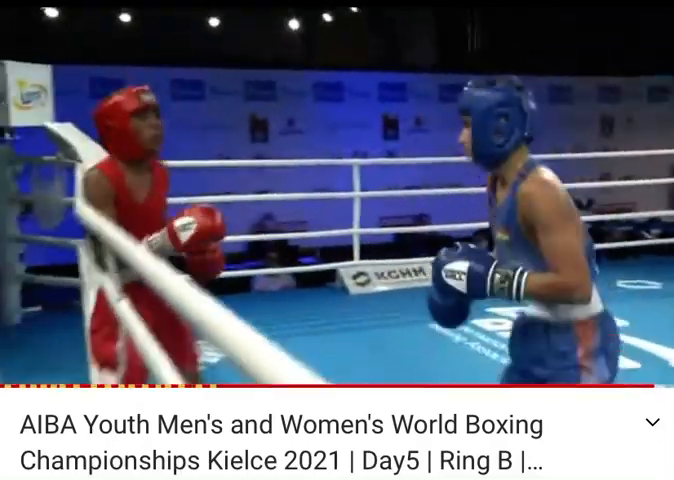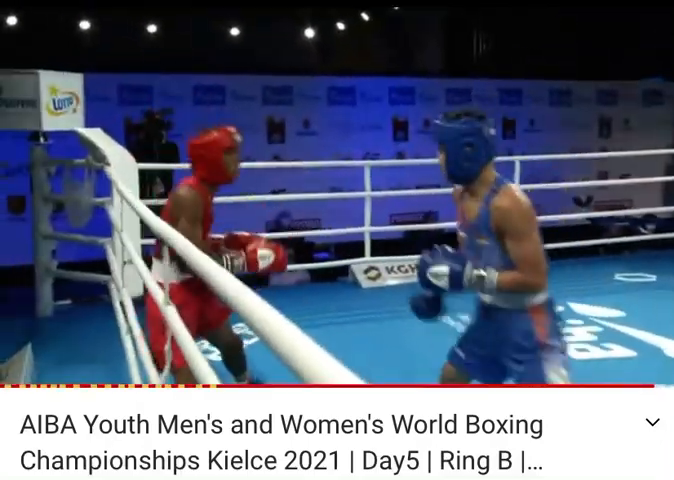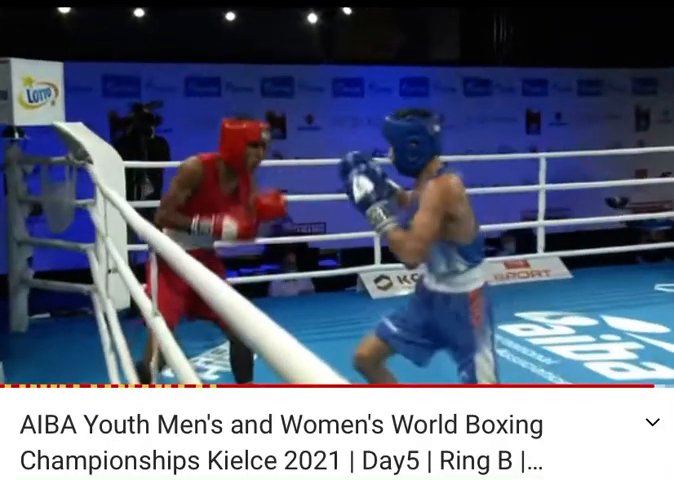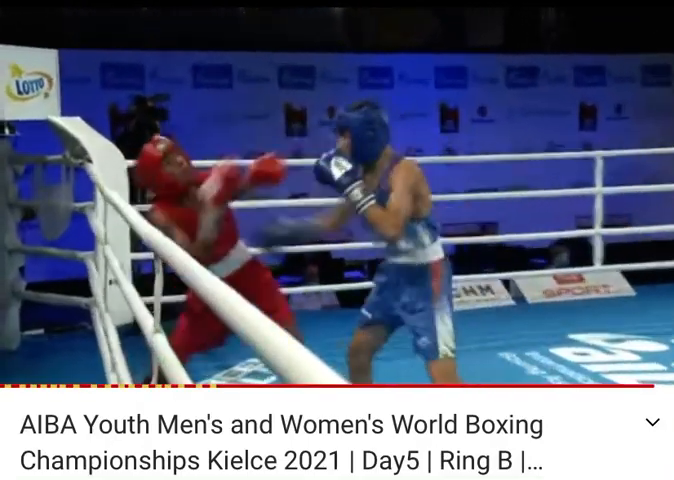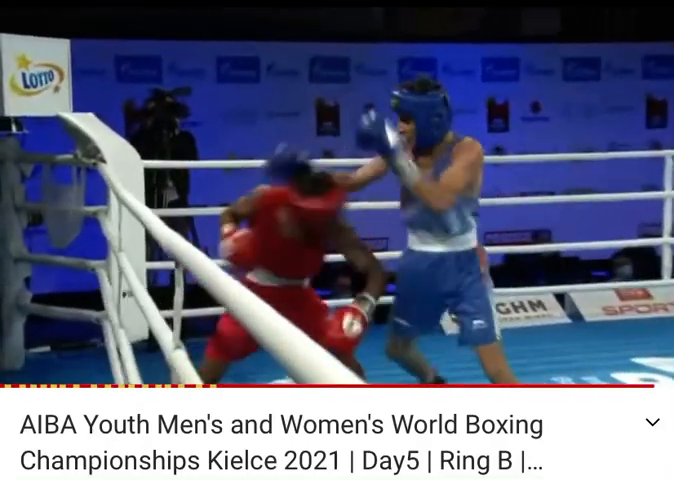
dt=0.4s
person 1, frame 1
left shoulder: (538, 190)
right shoulder: (497, 181)
left elbow: (575, 284)
left wrist: (489, 279)
right wrist: (474, 272)
left hip: (576, 339)
right hip: (536, 329)
person 1, frame 2
left shoulder: (508, 203)
right shoulder: (461, 194)
left elbow: (535, 280)
left wrist: (466, 276)
right wrist: (443, 275)
left hip: (529, 321)
right hip: (490, 314)
right knee: (450, 382)
person 1, frame 3
left shoulder: (443, 188)
right shoulder: (411, 176)
left elbow: (411, 253)
right elbow: (409, 203)
left wrist: (371, 204)
right wrist: (378, 184)
left hip: (464, 303)
right hip: (429, 297)
right knee: (364, 358)
person 1, frame 4
left shoulder: (405, 171)
right shoulder: (363, 169)
left elbow: (392, 229)
right elbow: (333, 222)
left wrist: (351, 185)
right wrist: (291, 229)
left hip: (426, 274)
right hip: (393, 271)
left knee: (443, 378)
right knee: (359, 349)
person 1, frame 5
left shoulder: (468, 151)
right shoulder: (402, 148)
left elbow: (438, 200)
right elbow: (352, 181)
left wrist: (397, 152)
left hip: (461, 263)
right hip: (418, 261)
left knee: (493, 365)
right knee: (398, 347)
right ankle: (434, 385)
person 2, frame 1
left shoulder: (158, 170)
right shoulder: (100, 180)
right elbow: (107, 255)
left wrist: (198, 247)
right wrist: (170, 237)
left hip: (158, 288)
left knee: (189, 381)
person 2, frame 2
left shoulder: (204, 189)
right shoulder: (188, 196)
left wrist: (232, 242)
right wrist: (247, 259)
left hip: (192, 285)
right hip: (171, 290)
left knee: (230, 342)
right knee: (186, 383)
left ankle: (245, 386)
person 2, frame 3
left shoulder: (243, 177)
right shoulder: (195, 168)
left elbow: (244, 225)
right elbow: (163, 216)
left wrist: (264, 211)
right wrist: (215, 225)
left hip: (203, 261)
right hip: (170, 261)
left knee: (240, 333)
right knee: (161, 348)
person 2, frame 4
left shoulder: (204, 181)
right shoulder: (161, 214)
right elbow: (198, 259)
left wrist: (258, 172)
right wrist: (211, 203)
left hip: (248, 272)
person 2, frame 5
left shoulder: (335, 231)
right shoulder: (265, 199)
left elbow: (376, 273)
right elbow: (229, 214)
left wrist: (360, 311)
right wrist: (230, 237)
left hip: (297, 294)
right hip: (255, 291)
left knee: (348, 369)
right knee: (211, 371)
